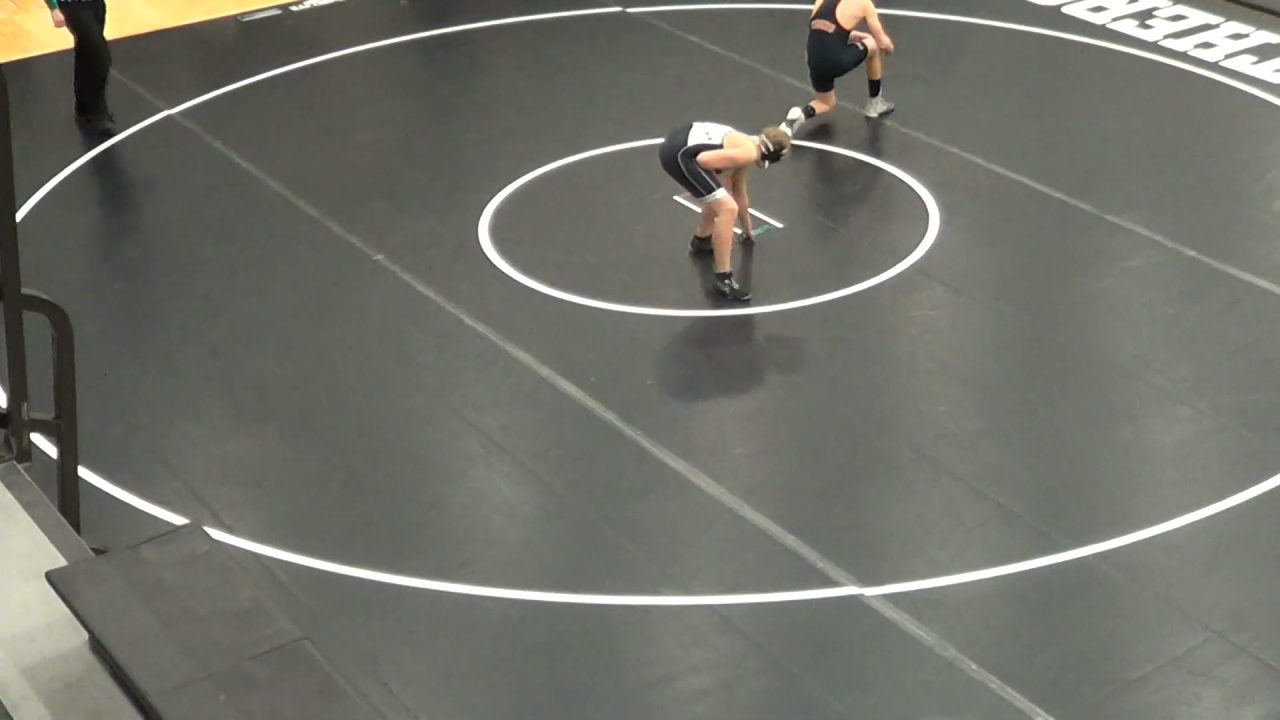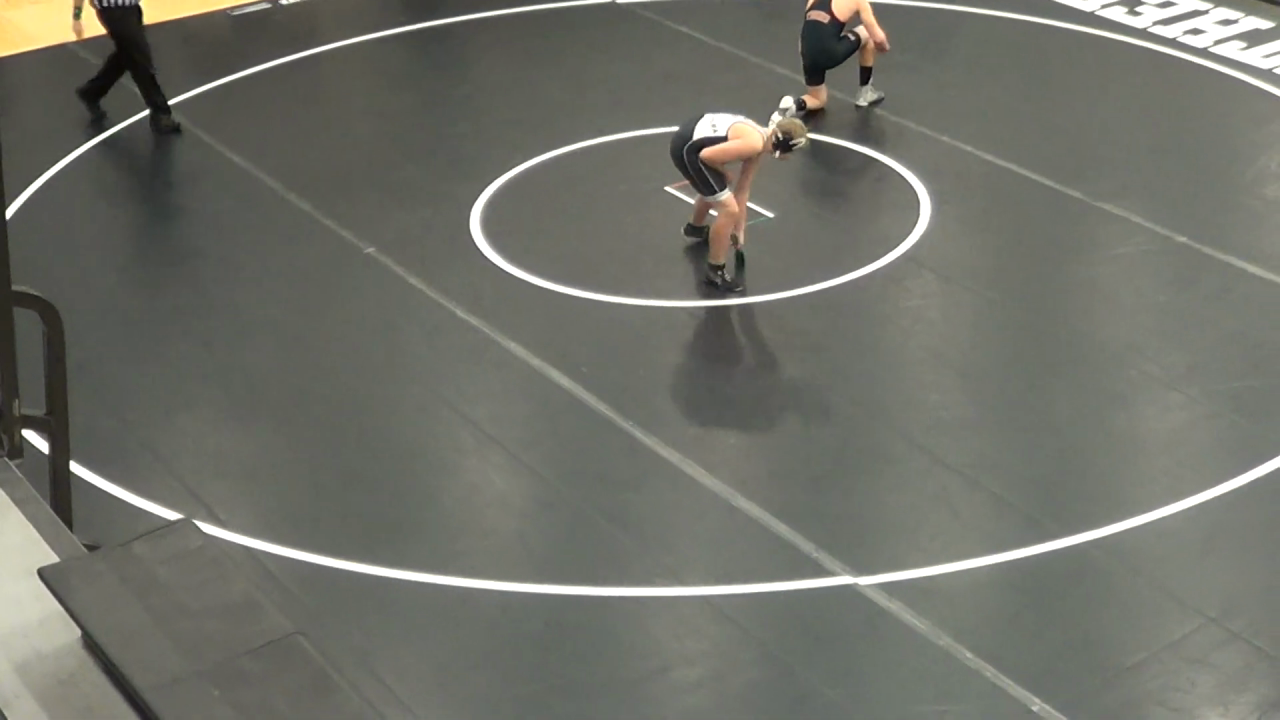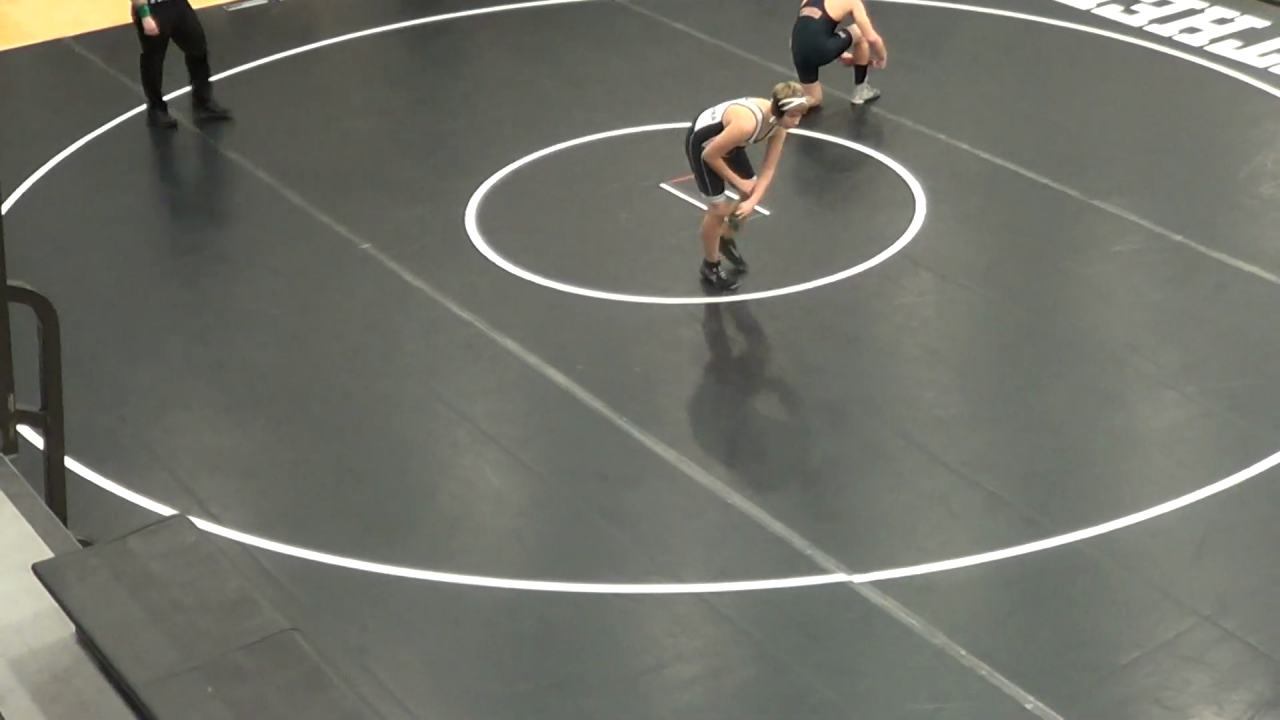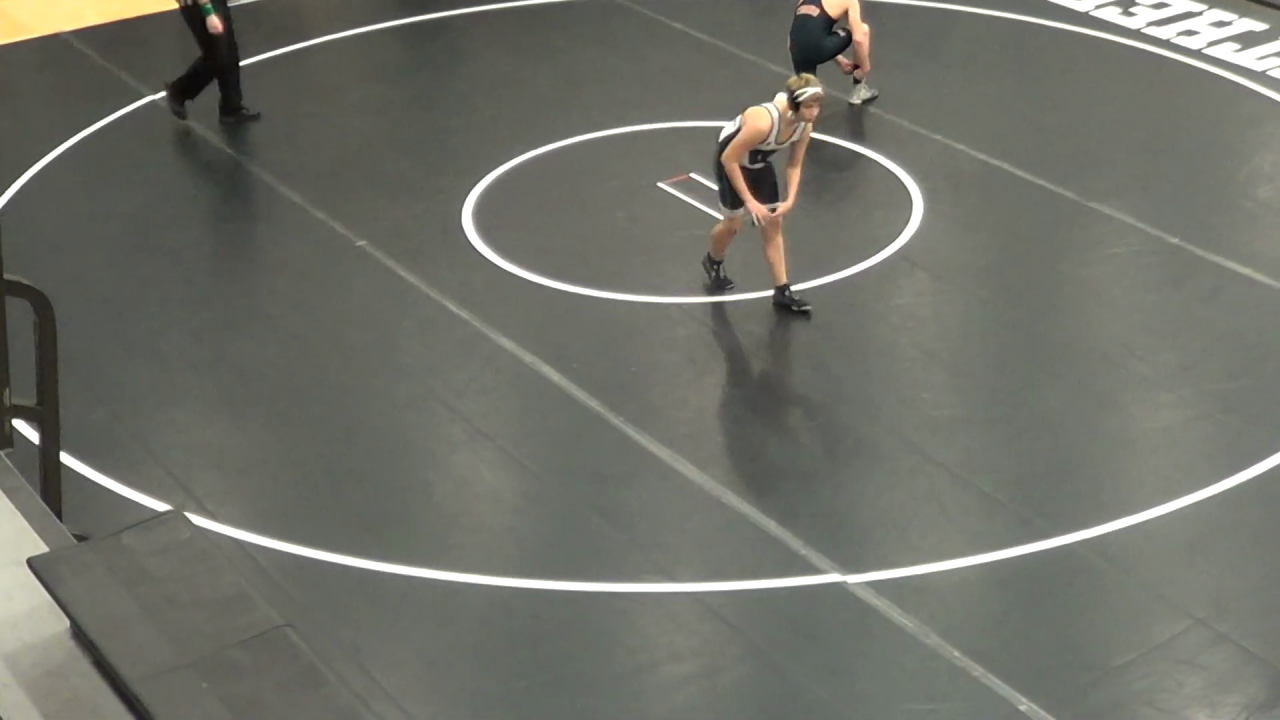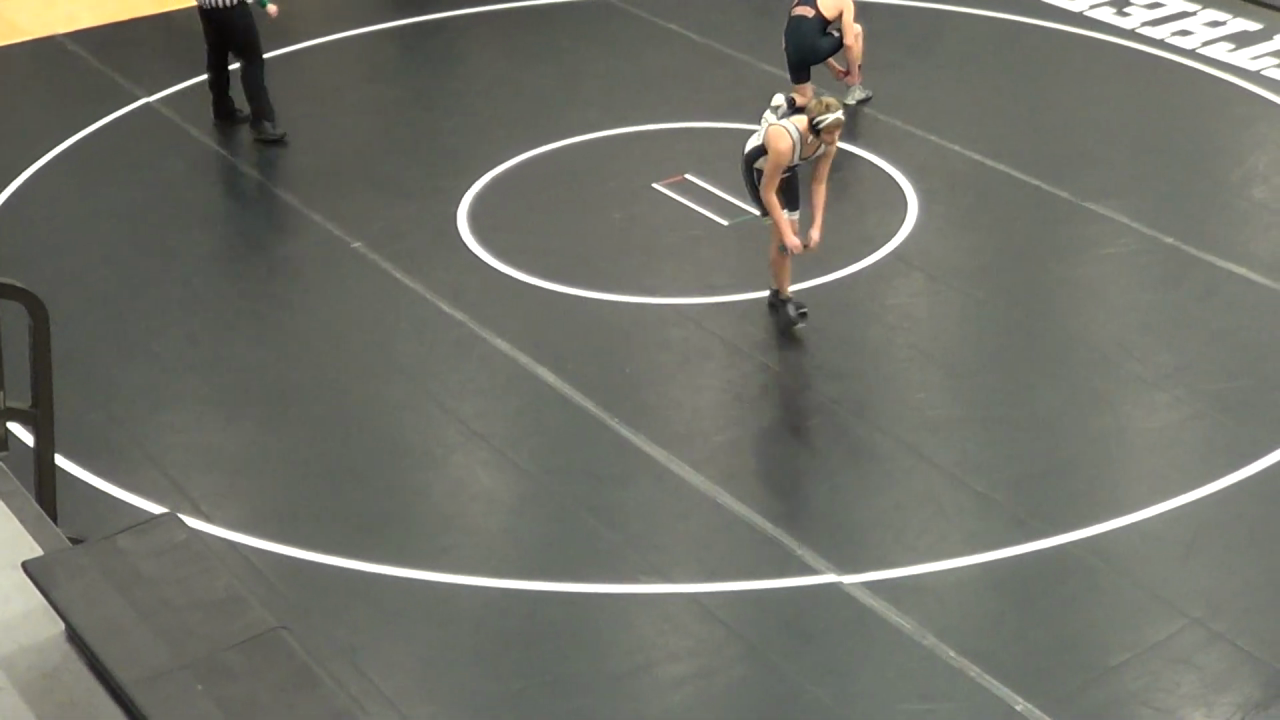
dt=0.3s
person 1, frame 1
left shoulder: (745, 147)
right shoulder: (748, 154)
left elbow: (740, 193)
right elbow: (703, 159)
left wrist: (747, 228)
right wrist: (716, 178)
right hip: (679, 154)
left knee: (720, 191)
right knee: (728, 209)
left ankle: (701, 240)
right ankle: (723, 277)
person 1, frame 2
left shoulder: (762, 143)
right shoulder: (755, 144)
left elbow: (743, 189)
right elbow: (706, 155)
left wrist: (740, 230)
right wrist: (726, 173)
right hip: (689, 149)
left knee: (716, 187)
right knee: (728, 210)
left ankle: (695, 226)
right ankle: (715, 270)
person 1, frame 3
left shoulder: (777, 124)
right shoulder: (746, 124)
left elbow: (769, 168)
right elbow: (709, 155)
left wrist: (753, 201)
right wrist: (736, 181)
left hip: (723, 142)
right hip: (702, 144)
left knee: (750, 195)
right knee: (720, 210)
left ankle: (727, 240)
right ankle: (711, 266)
person 1, frame 4
left shoulder: (804, 126)
right shoulder: (763, 123)
left elbow: (794, 167)
right elbow: (728, 159)
left wrist: (790, 200)
right wrist: (749, 200)
left hip: (761, 162)
right hip: (733, 160)
left knee: (773, 225)
right knee: (733, 223)
left ankle: (782, 290)
right ankle: (713, 261)
person 1, frame 5
left shoulder: (829, 142)
right shoulder: (784, 144)
left elbow: (819, 183)
right elbow: (768, 191)
left wrist: (817, 226)
right wrist: (785, 232)
left hip: (786, 169)
right hip: (759, 168)
left knee: (793, 234)
right knee: (785, 237)
left ankle: (778, 294)
right ankle: (782, 297)
